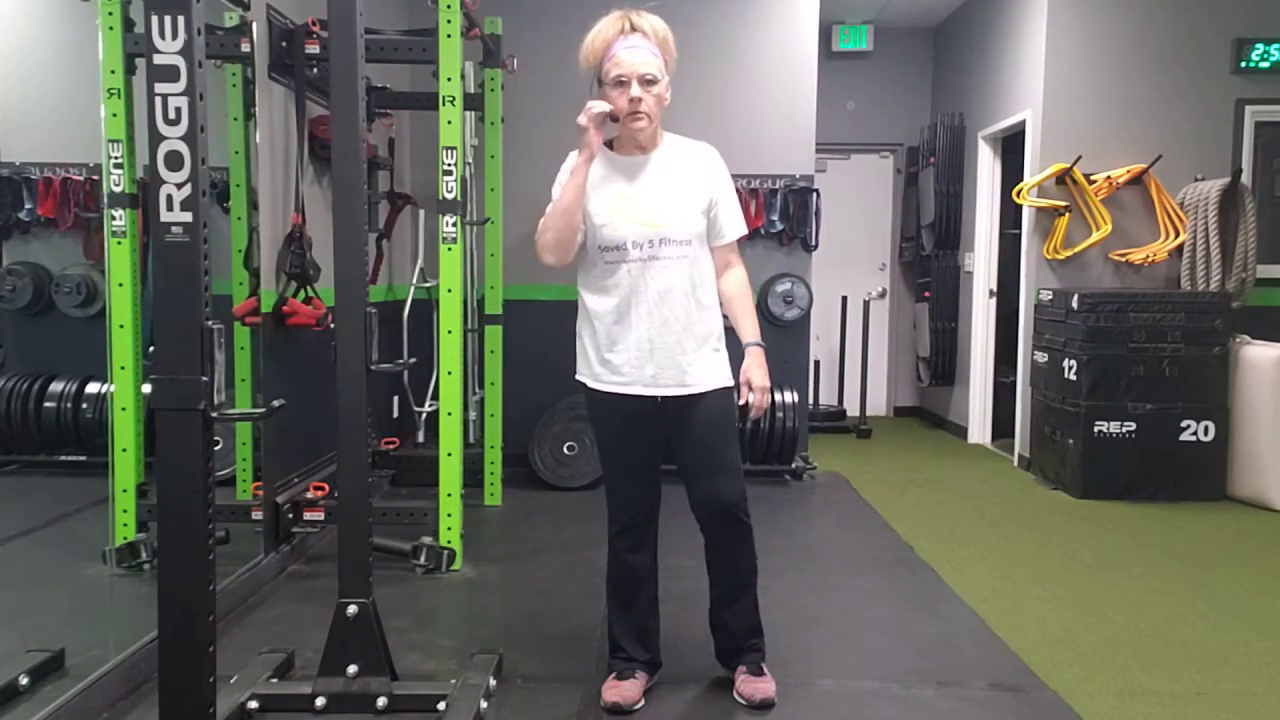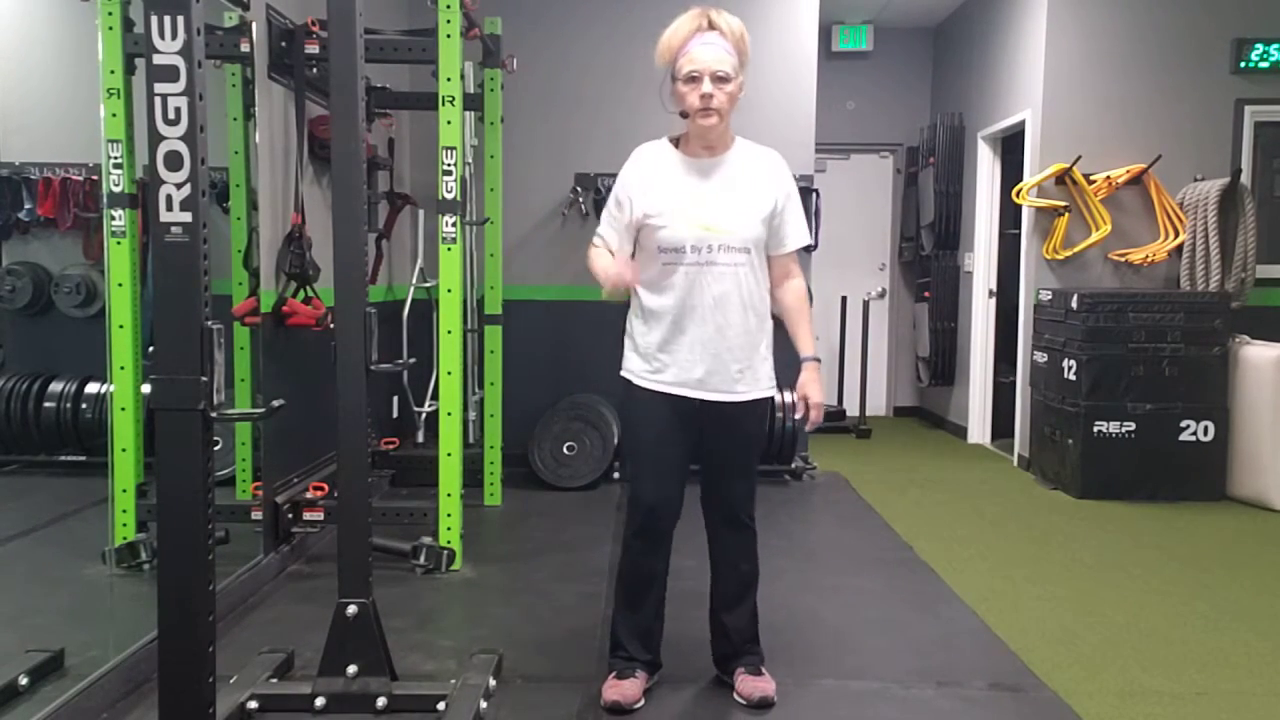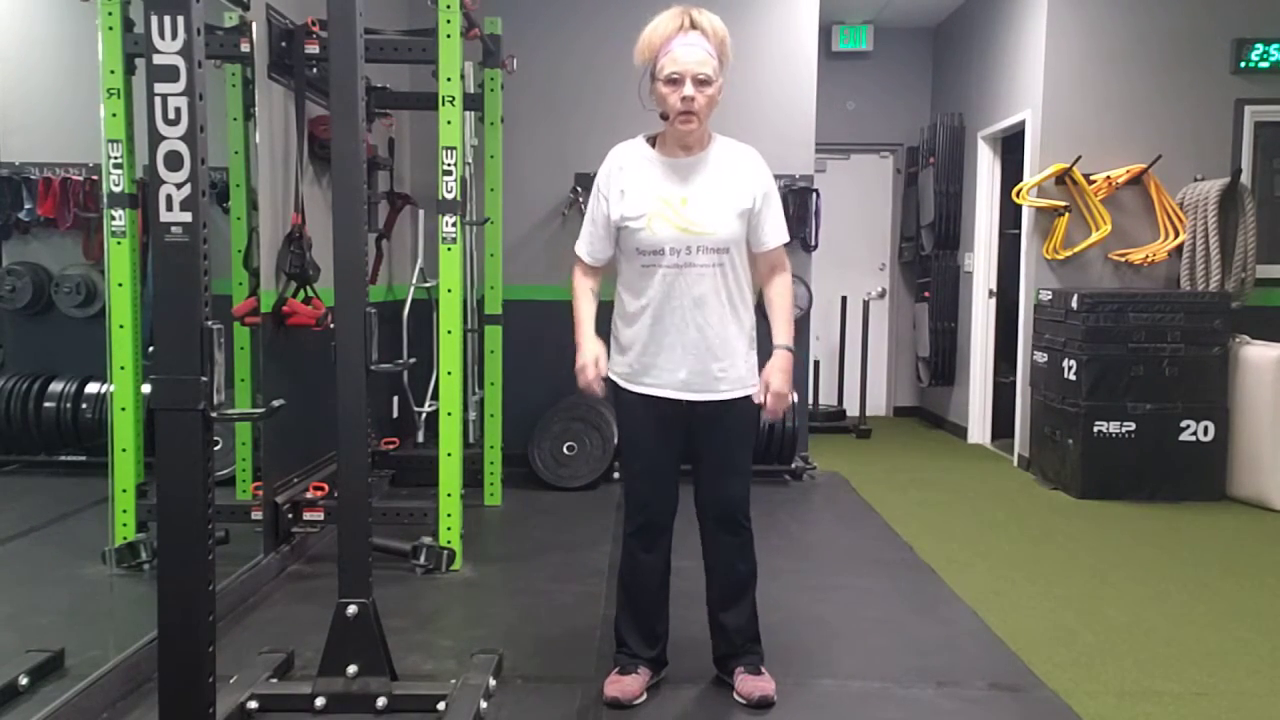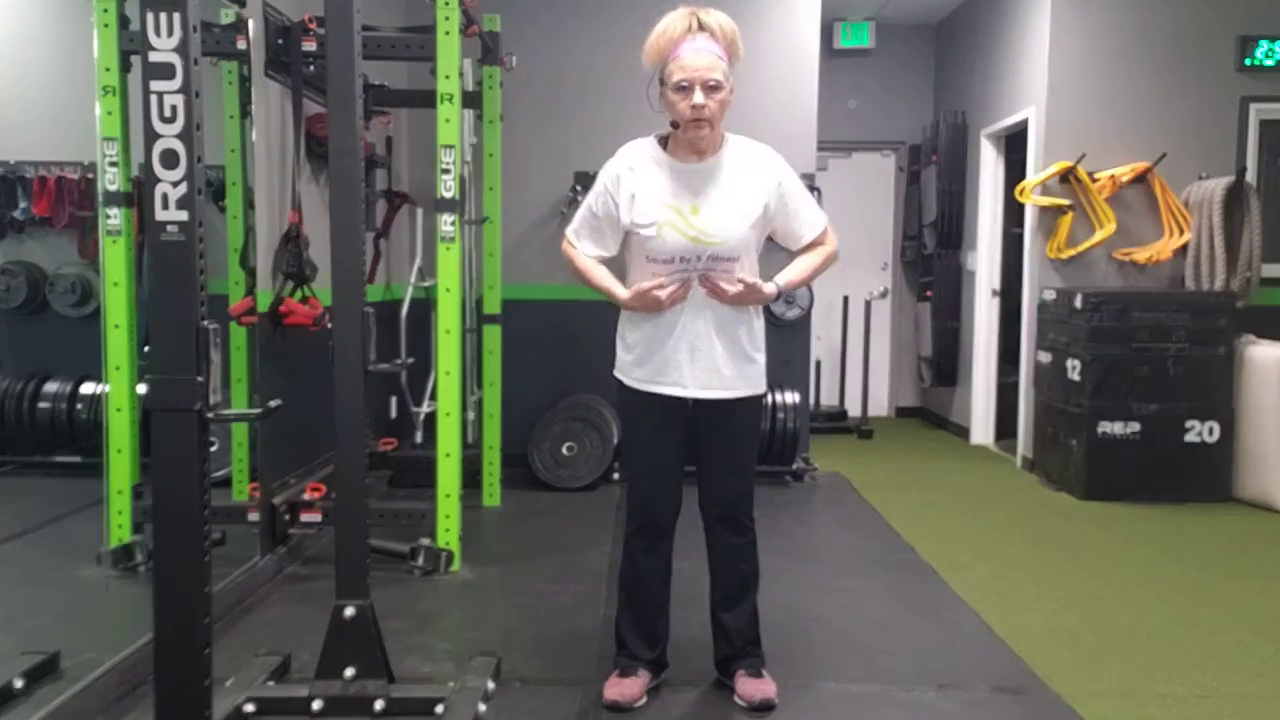
dt=0.7s
person 1, frame 1
left shoulder: (701, 162)
right shoulder: (583, 167)
left elbow: (728, 267)
right elbow: (553, 253)
left wrist: (753, 349)
right wrist: (588, 154)
left hip: (700, 375)
right hip: (616, 379)
left knee: (726, 510)
right knee: (631, 524)
left ankle: (743, 652)
right ankle: (632, 659)
person 1, frame 2
left shoulder: (767, 170)
right shoulder: (647, 165)
left elbow: (786, 277)
right elbow: (600, 254)
left wrist: (809, 362)
right wrist: (609, 269)
left hip: (741, 383)
right hip: (657, 379)
left knee: (733, 522)
right knee: (649, 519)
left ankle: (740, 655)
right ankle: (632, 658)
person 1, frame 3
left shoulder: (746, 167)
right shoulder: (623, 166)
left elbow: (777, 268)
right elbow: (586, 263)
left wrist: (780, 353)
right wrist: (587, 338)
left hip: (728, 382)
right hip: (644, 380)
left knee: (728, 519)
right knee: (646, 521)
left ankle: (741, 655)
right ankle: (639, 655)
person 1, frame 4
left shoulder: (762, 167)
right shoulder: (630, 166)
left elbow: (824, 244)
right elbow: (574, 245)
left wrist: (768, 290)
right wrist: (624, 296)
left hip: (733, 380)
right hip: (649, 380)
left knee: (731, 519)
right knee: (648, 521)
left ankle: (741, 658)
right ankle: (638, 658)
